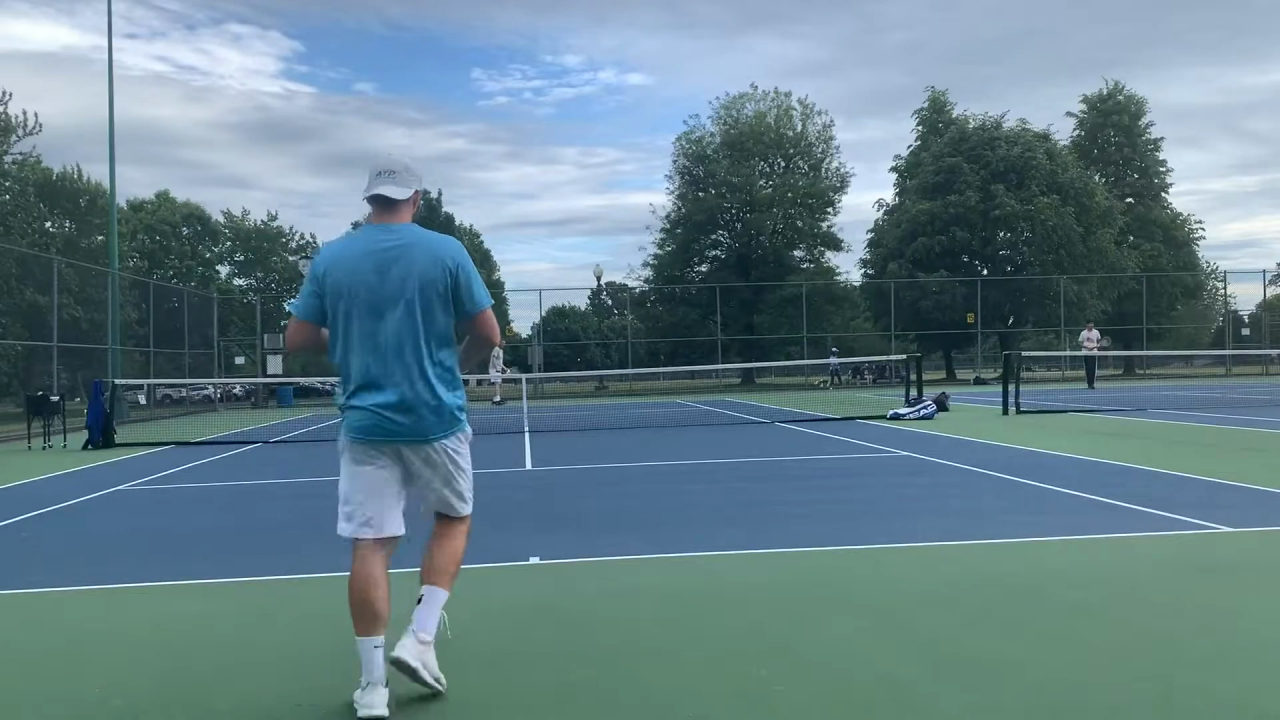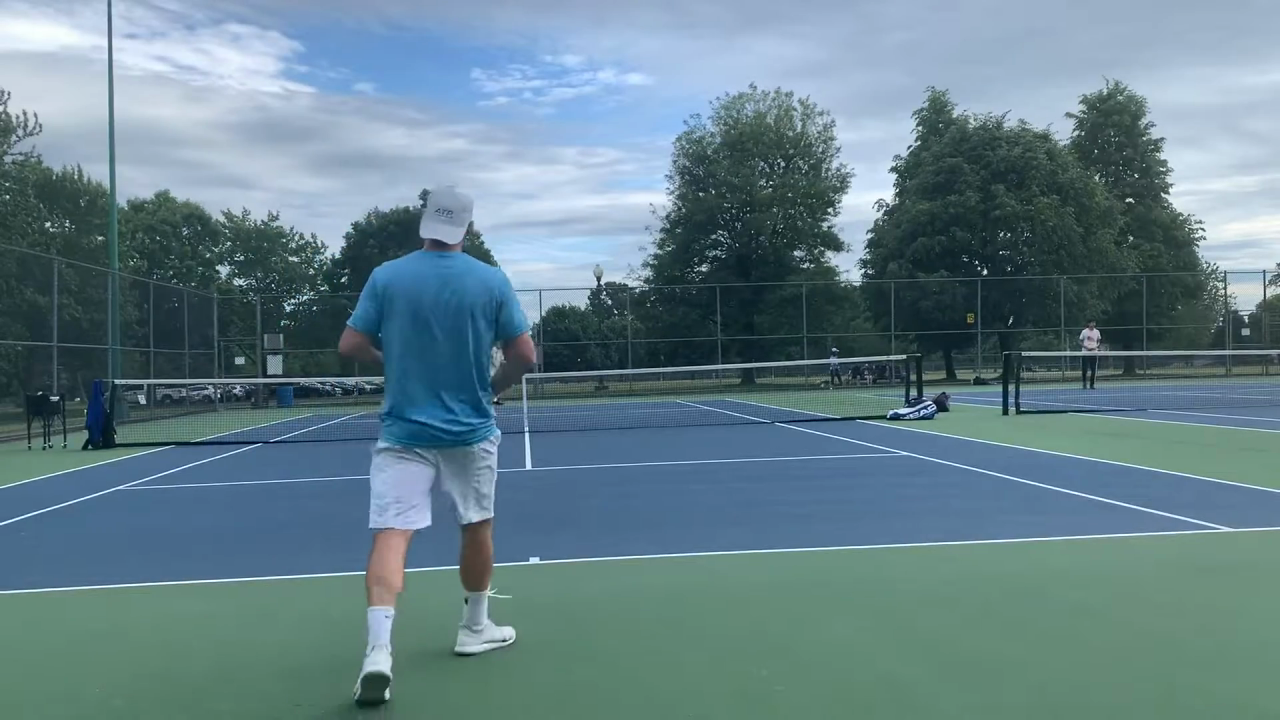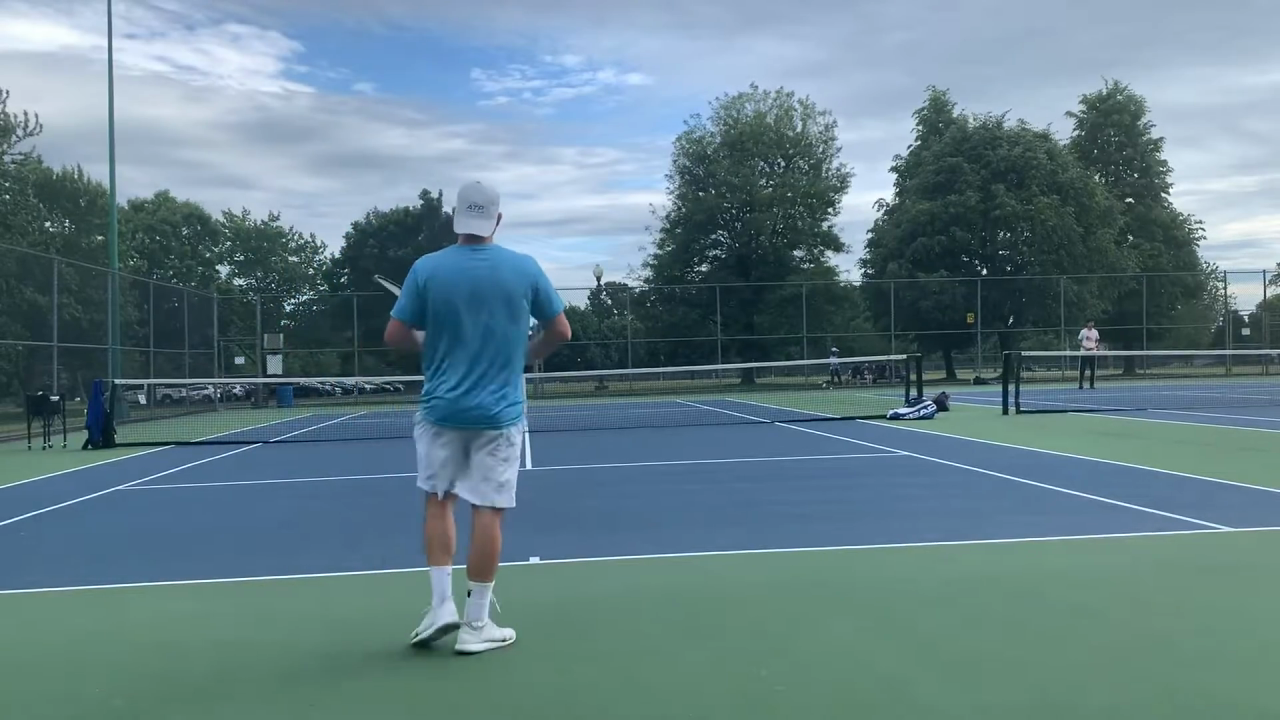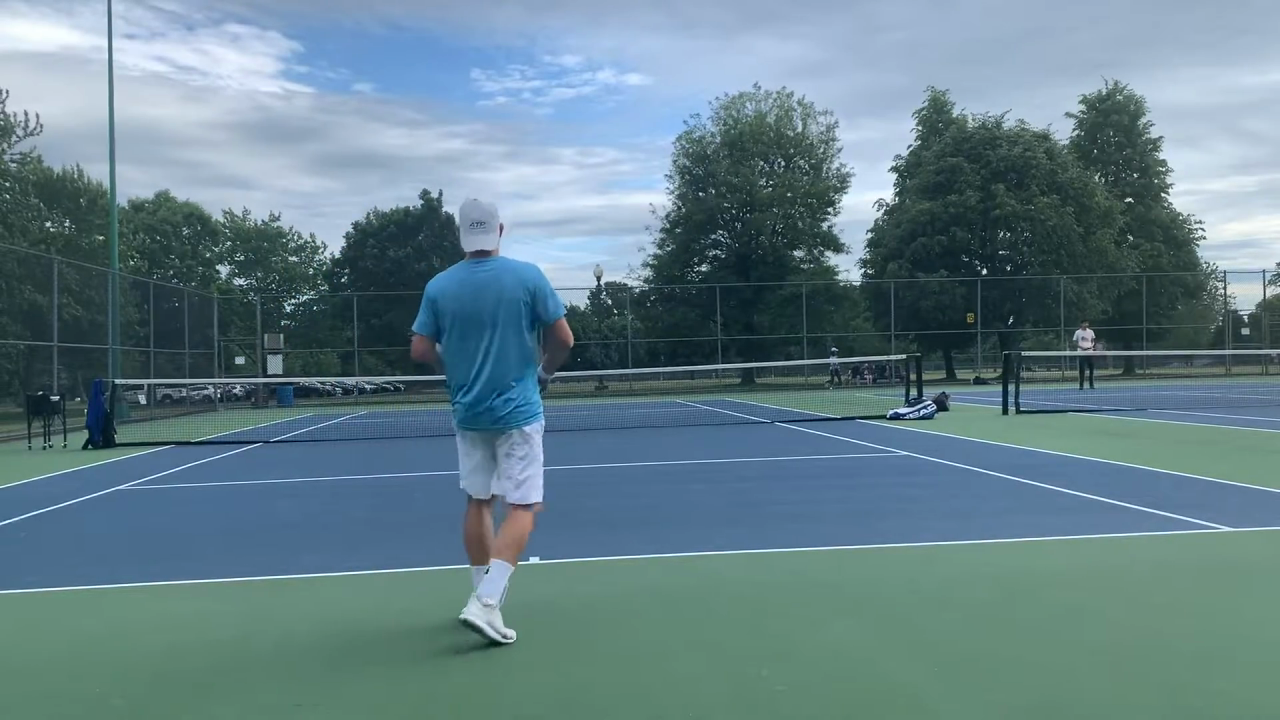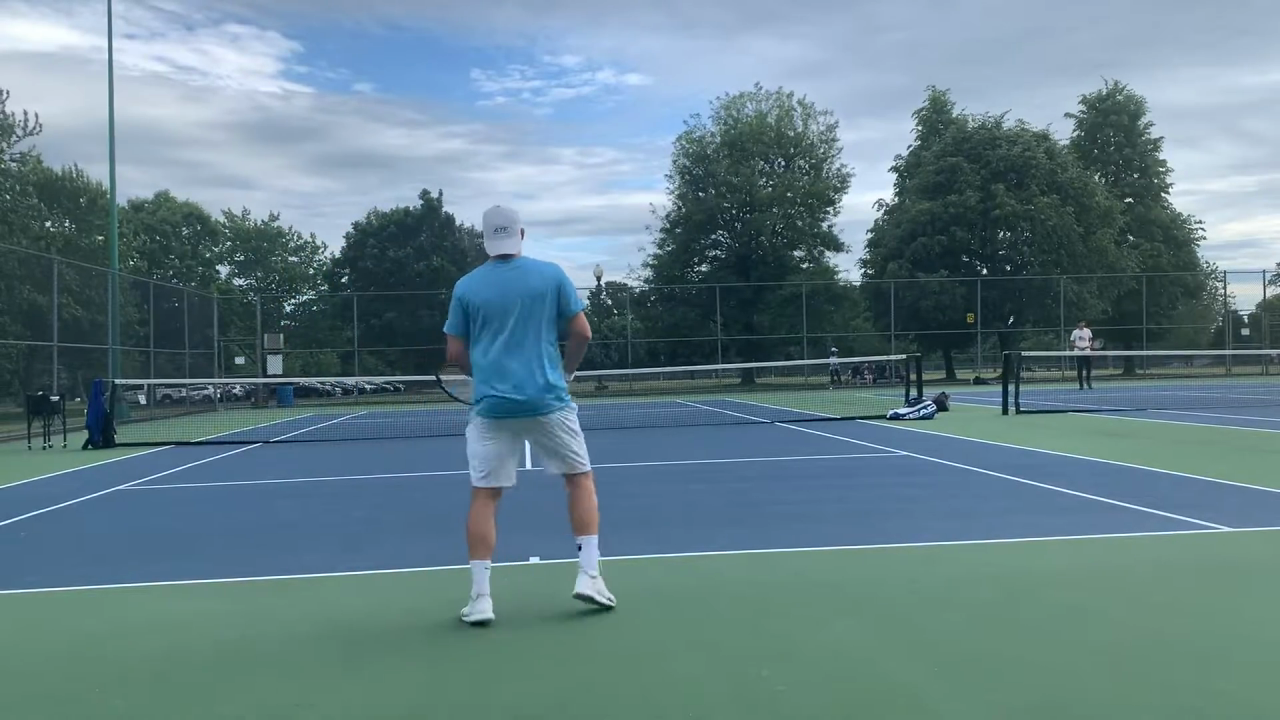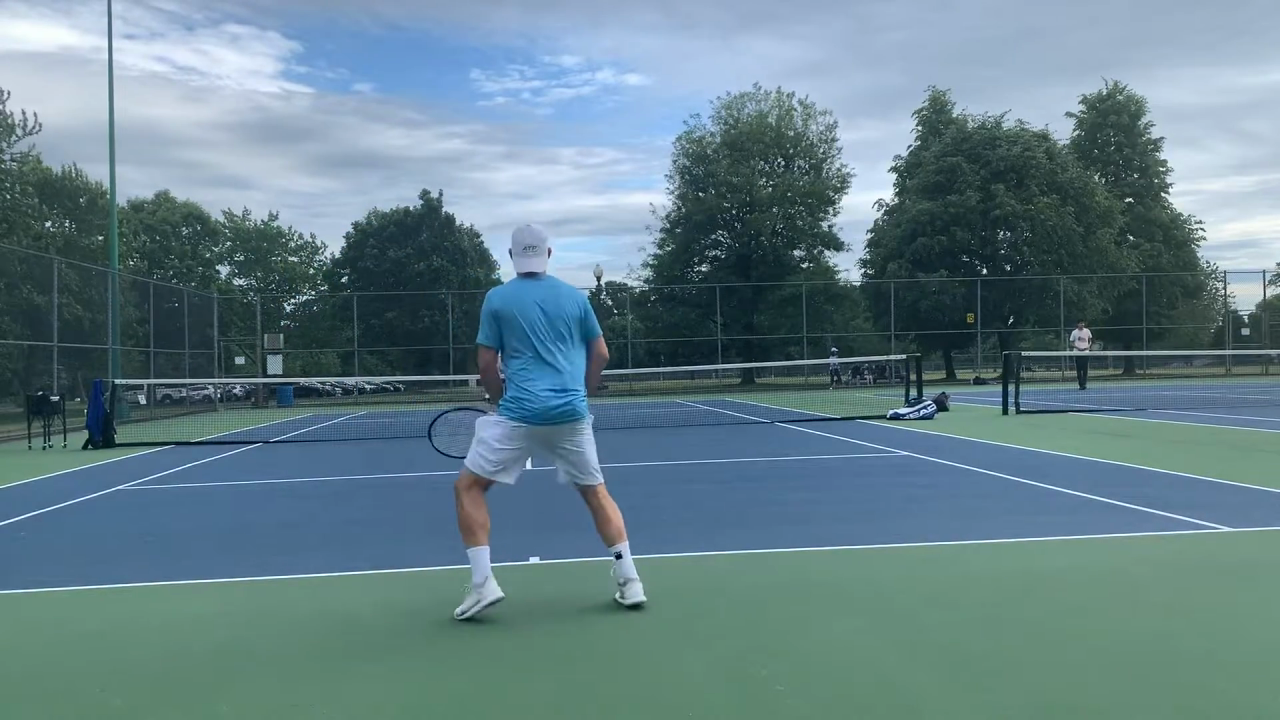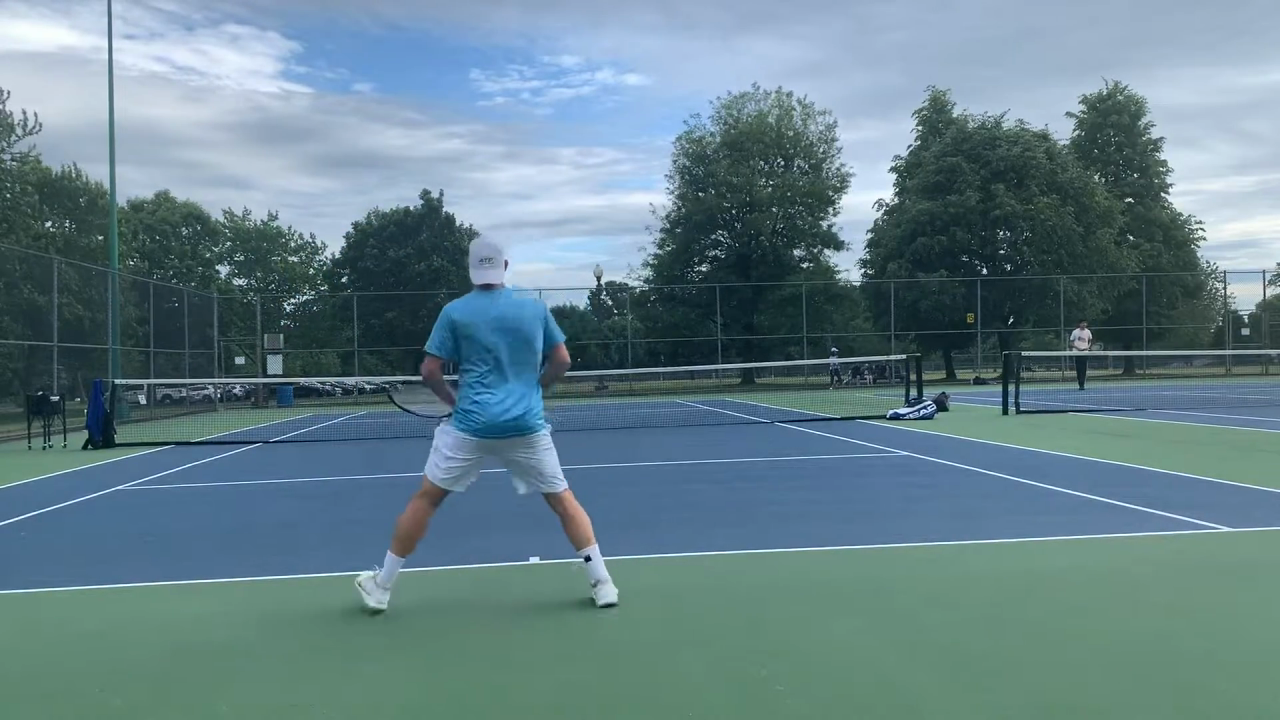
dt=0.3s
person 1, frame 1
left shoulder: (329, 257)
right shoulder: (446, 251)
left elbow: (297, 338)
right elbow: (488, 334)
left hip: (365, 423)
right hip: (437, 419)
left knee: (371, 545)
right knee: (453, 521)
right ankle: (419, 639)
person 1, frame 2
left shoulder: (386, 275)
right shoulder: (491, 280)
left elbow: (351, 346)
right elbow: (525, 355)
left hip: (403, 430)
right hip: (470, 429)
left knee: (391, 535)
right knee: (475, 525)
left ankle: (379, 650)
right ankle: (475, 627)
person 1, frame 3
left shoulder: (426, 268)
right shoulder: (525, 268)
left elbow: (394, 335)
right elbow: (561, 332)
left hip: (441, 409)
right hip: (499, 411)
left knee: (438, 501)
right knee: (488, 512)
left ankle: (442, 604)
right ankle: (475, 624)
person 1, frame 4
left shoulder: (438, 286)
right shoulder: (528, 275)
left elbow: (420, 352)
right elbow: (563, 339)
right wrist: (544, 373)
left hip: (469, 415)
right hip: (519, 413)
left knee: (479, 502)
right knee: (522, 509)
left ankle: (484, 599)
right ankle: (484, 601)
person 1, frame 5
left shoulder: (466, 286)
right shoulder: (551, 274)
left elbow: (455, 354)
right elbow: (581, 332)
right wrist: (565, 370)
left hip: (492, 406)
right hip: (547, 399)
left knee: (484, 497)
right knee: (580, 479)
left ankle: (480, 598)
right ankle: (589, 576)
person 1, frame 6
left shoulder: (497, 299)
right shoulder: (575, 297)
left elbow: (486, 364)
right elbow: (600, 356)
left wrist: (502, 402)
left hip: (519, 414)
right hip: (571, 413)
left knee: (468, 487)
right knee: (596, 493)
left ankle: (483, 581)
right ankle: (629, 582)
person 1, frame 7
left shoulder: (454, 312)
right shoulder: (535, 308)
left elbow: (430, 371)
right elbow: (561, 362)
left wrist: (452, 401)
left hip: (472, 425)
right hip: (526, 424)
left knee: (425, 499)
right knee: (562, 498)
left ankle: (381, 585)
right ankle: (602, 583)
